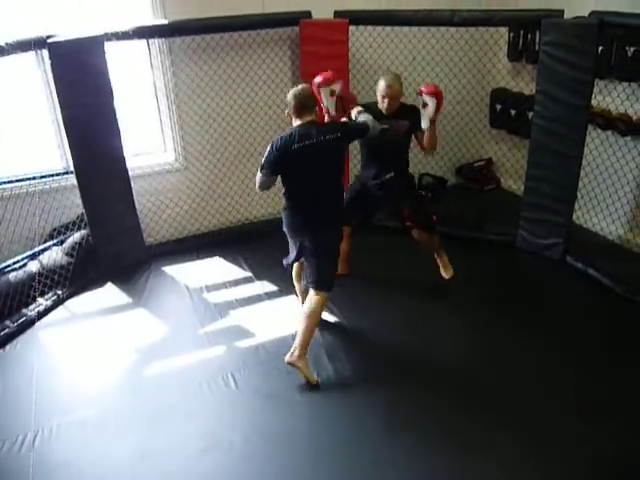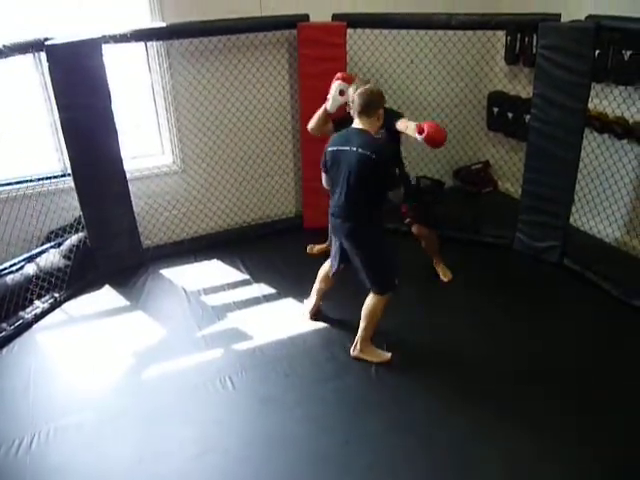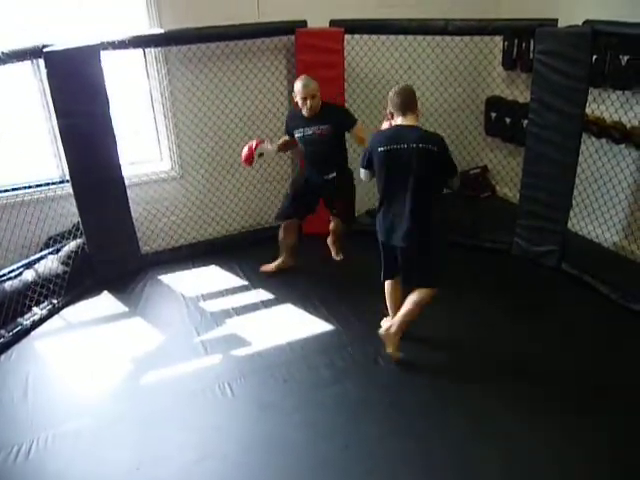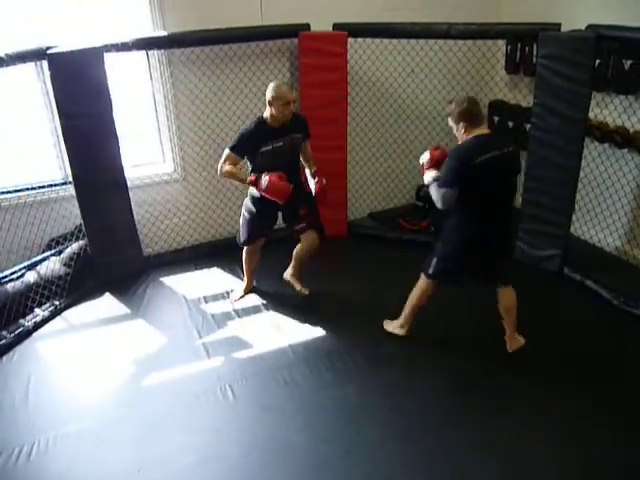
dt=0.4s
person 1, frame 1
left shoulder: (282, 143)
right shoulder: (337, 131)
left elbow: (262, 185)
right elbow: (370, 126)
right wrist: (359, 114)
left hip: (294, 221)
right hip: (325, 223)
left knee: (300, 261)
right knee: (319, 290)
left ankle: (303, 304)
right ankle: (299, 353)
person 1, frame 2
left shoulder: (334, 142)
right shoulder: (379, 149)
left elbow: (326, 184)
right elbow: (394, 196)
right wrist: (393, 176)
left hip: (338, 221)
right hip: (364, 228)
left knee: (334, 262)
right knee: (383, 288)
left ankle: (313, 302)
right ankle: (362, 345)
person 1, frame 3
left shoulder: (378, 140)
right shoulder: (434, 142)
left elbow: (365, 175)
right elbow: (452, 181)
left hip: (387, 222)
right hip: (421, 226)
left knee: (393, 277)
right knee: (427, 285)
left ankle: (394, 321)
right ankle: (394, 328)
person 1, frame 4
left shoulder: (461, 153)
right shoulder: (509, 147)
left elbow: (444, 202)
left wrist: (432, 178)
left hip: (463, 233)
right hip: (498, 231)
left knee: (430, 277)
right knee: (503, 283)
left ankle: (402, 324)
right ankle: (512, 337)
person 2, frame 1
left shoulder: (411, 113)
right shoulder: (363, 111)
left elbow: (428, 148)
left wrist: (429, 123)
left hip: (399, 182)
right hip: (367, 181)
left knee: (421, 230)
right knee: (342, 224)
left ankle: (440, 256)
right ankle: (341, 266)
person 2, frame 2
left shoulder: (388, 117)
right shoulder: (348, 120)
left elbow: (407, 125)
right elbow: (313, 129)
left wrist: (421, 131)
right wrist: (331, 104)
left knee: (420, 227)
left ankle: (437, 261)
right ankle: (332, 244)
person 2, frame 3
left shoulder: (337, 113)
right shoulder: (293, 119)
left elbow: (362, 137)
right wrist: (273, 147)
left hip: (337, 176)
right hip: (309, 176)
left knee: (339, 220)
right knee: (288, 220)
left ankle: (333, 242)
right ankle: (285, 259)
person 2, frame 4
left shoulder: (299, 122)
right shoulder: (252, 133)
right elbow: (223, 167)
left wrist: (313, 171)
right wrist: (255, 180)
left hip: (294, 188)
right hip: (262, 193)
left knee: (312, 237)
right knee: (253, 242)
left ankle: (293, 272)
right ankle: (248, 283)
